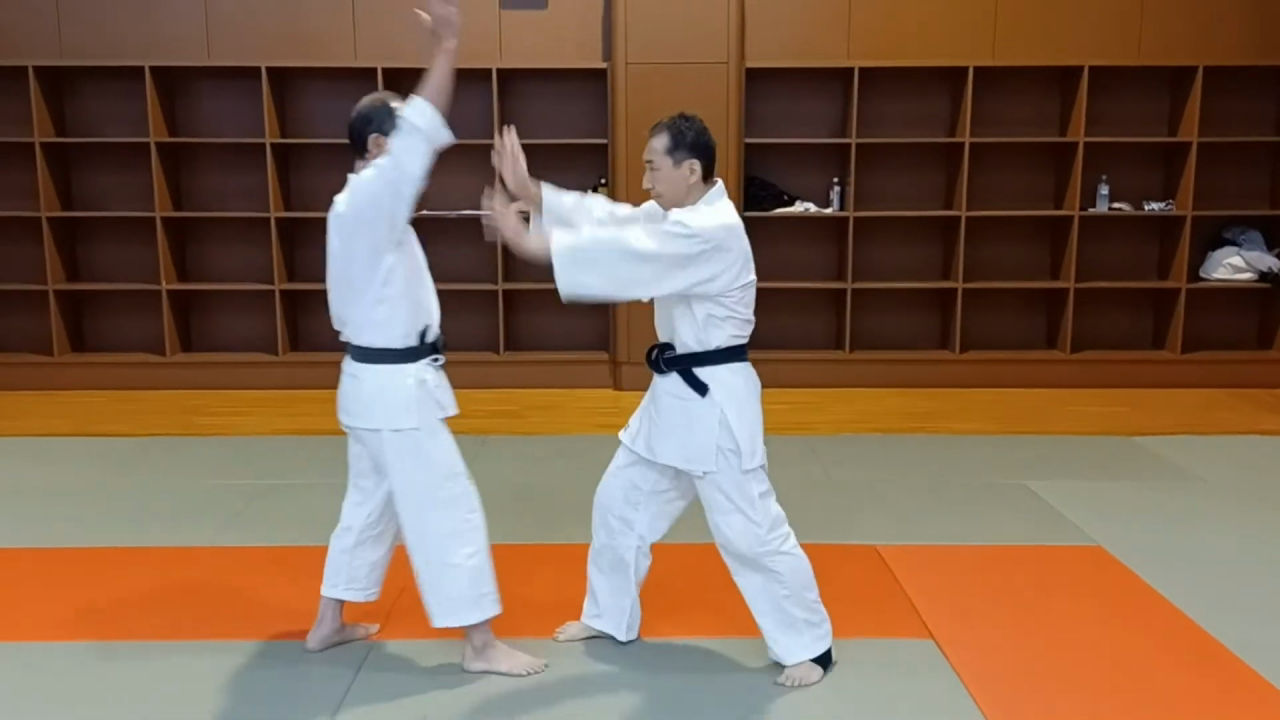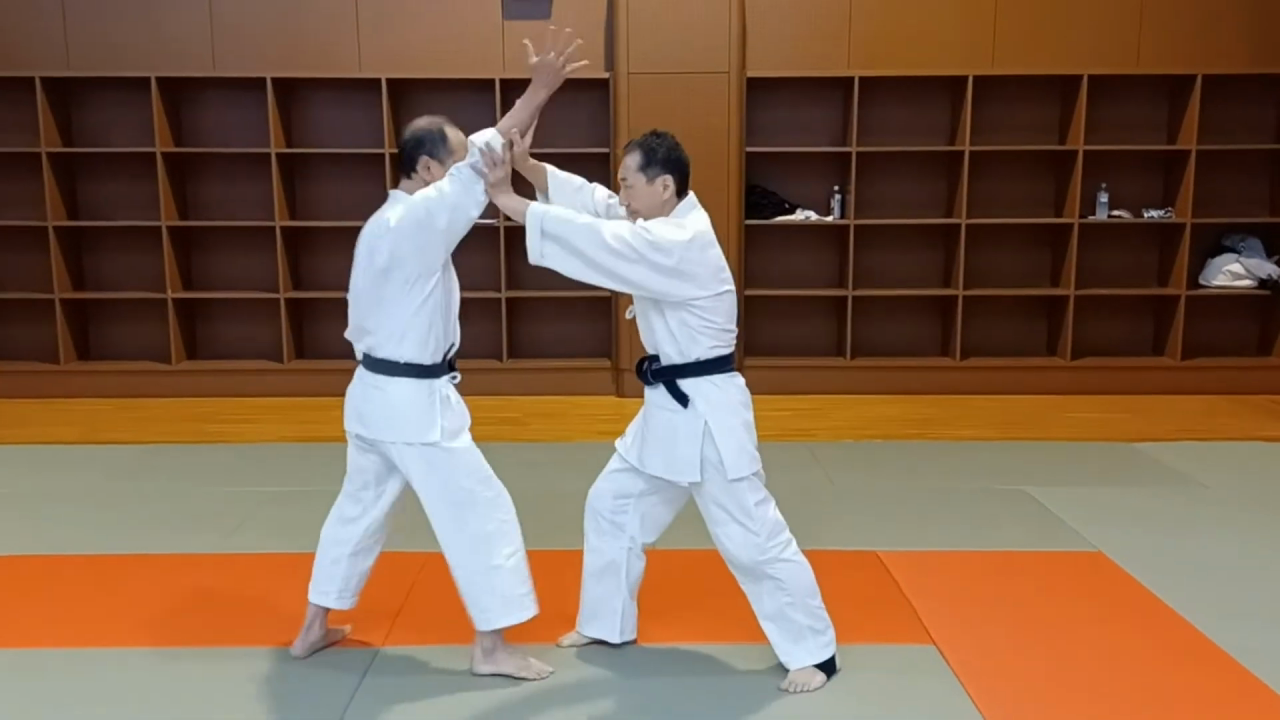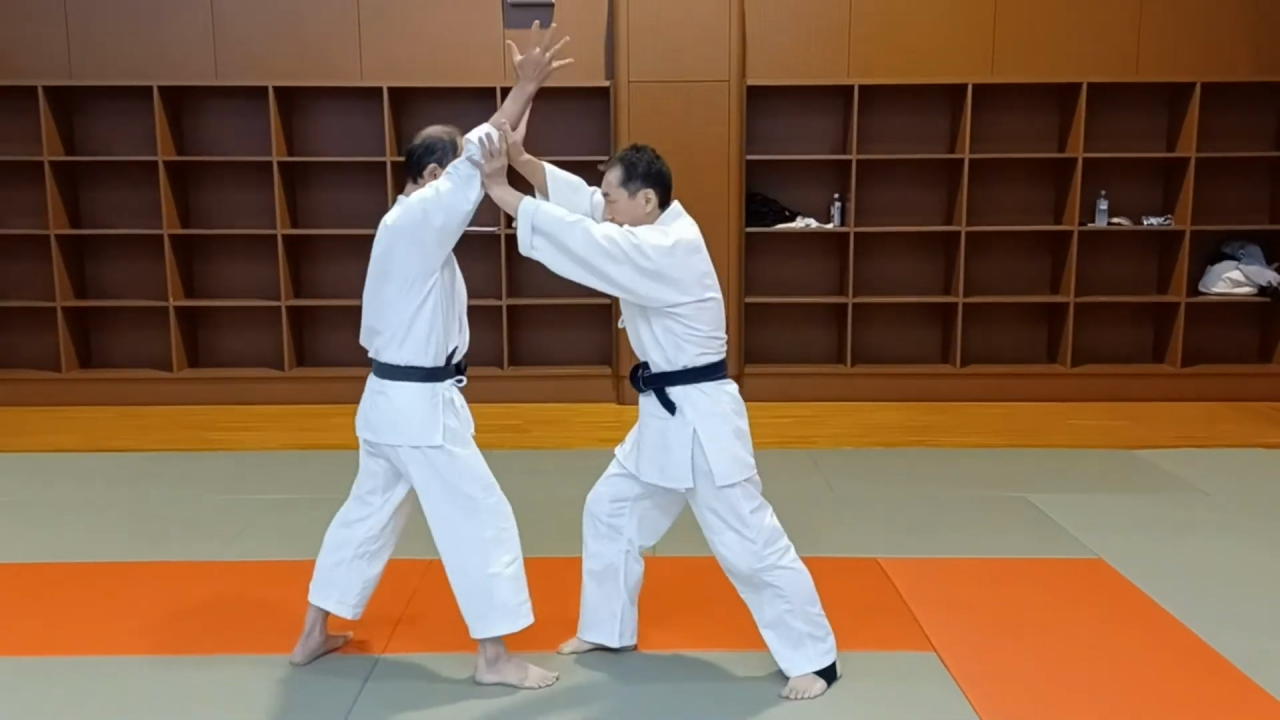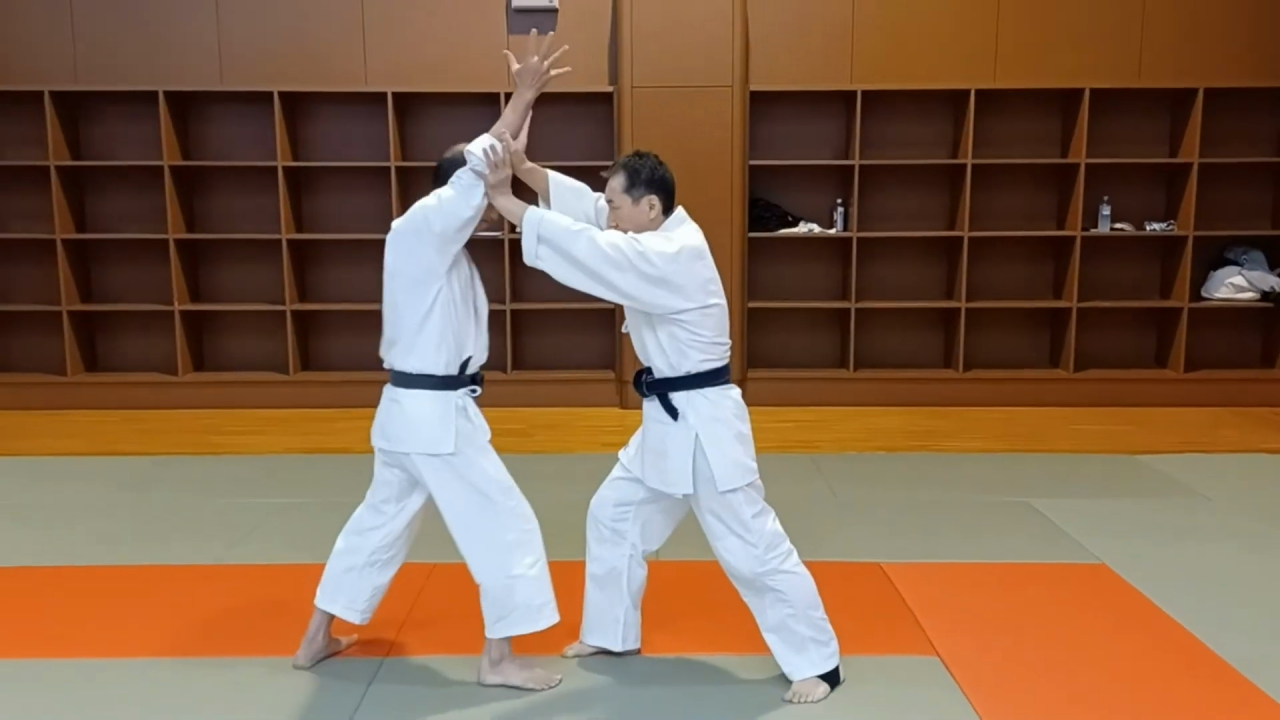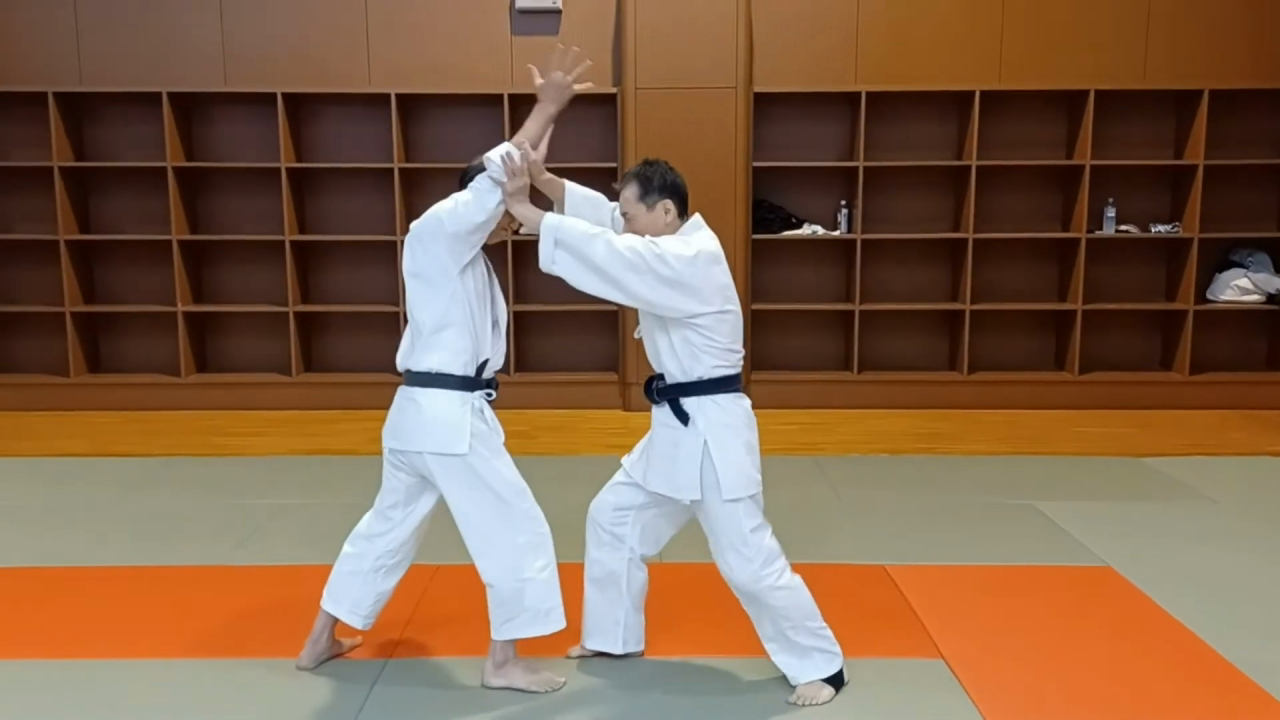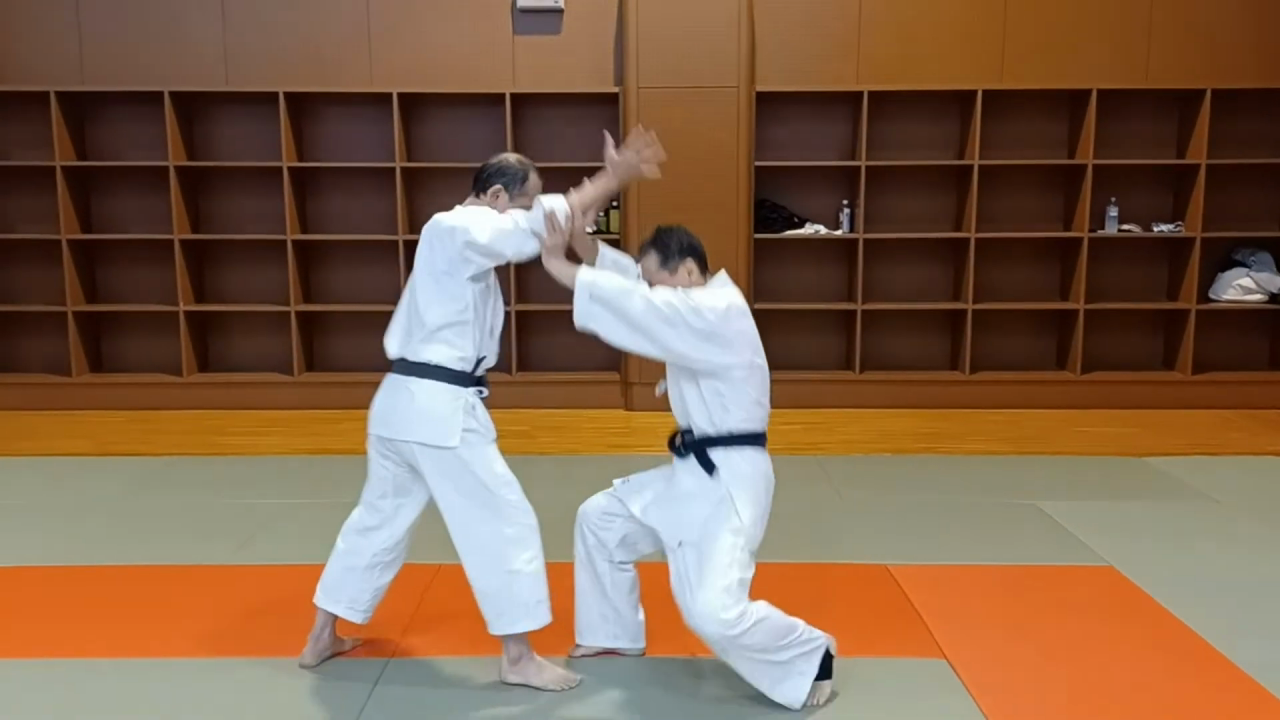
dt=0.3s
person 1, frame 1
left shoulder: (356, 206)
right shoulder: (369, 203)
right elbow: (424, 129)
left hip: (370, 378)
right hip: (396, 387)
left knee: (369, 501)
right knee: (447, 507)
left ankle: (329, 621)
right ankle: (479, 643)
person 1, frame 2
left shoulder: (382, 225)
right shoulder: (417, 220)
right elbow: (479, 171)
right wrist: (539, 90)
left hip: (373, 391)
right hip: (415, 403)
left knee: (358, 509)
right knee: (481, 512)
left ankle: (313, 628)
right ankle: (491, 645)
person 1, frame 3
left shoulder: (407, 227)
right shoulder: (416, 222)
right elbow: (474, 163)
right wrist: (526, 87)
left hip: (391, 398)
right hip: (421, 406)
left knee: (368, 513)
right knee: (480, 520)
left ankle: (314, 634)
right ankle: (494, 656)
person 1, frame 4
left shoulder: (437, 244)
right shoulder: (421, 229)
right elbow: (477, 169)
right wrist: (524, 96)
left hip: (409, 407)
right hip: (436, 414)
left knee: (380, 520)
right knee: (503, 523)
left ankle: (318, 637)
right ankle: (499, 658)
person 1, frame 5
left shoulder: (461, 253)
right shoulder: (436, 231)
right elbow: (496, 182)
right wrist: (547, 108)
left hip: (419, 411)
right hip: (450, 418)
left knee: (388, 525)
right knee: (516, 529)
left ankle: (322, 640)
right ankle: (503, 661)
person 1, frame 6
left shoulder: (460, 243)
right shoulder: (452, 230)
right elbow: (536, 228)
right wrist: (612, 178)
left hip: (401, 400)
right hip: (441, 411)
left knee: (378, 518)
right knee: (504, 522)
left ankle: (322, 636)
right ankle: (517, 656)
person 2, frame 1
left shoulder: (712, 231)
right shoulder: (674, 216)
left elbow: (621, 254)
right elbow: (602, 217)
left wrist: (534, 241)
right wrist: (530, 194)
left hip: (716, 398)
right hip: (674, 391)
left knee: (752, 531)
right knee: (622, 503)
left ankle: (810, 645)
right ankle: (609, 618)
person 2, frame 2
left shoulder: (680, 243)
right shoulder: (662, 226)
left elbow: (594, 241)
right elbow: (589, 203)
left wrist: (509, 202)
right wrist: (527, 168)
left hip: (707, 408)
right hip: (668, 405)
left knee: (754, 538)
right knee: (611, 507)
left ankle: (814, 651)
right ankle: (607, 623)
person 2, frame 3
left shoulder: (667, 251)
right shoulder: (658, 232)
left elbow: (584, 241)
right elbow: (581, 203)
left wrist: (504, 193)
right wrist: (522, 161)
left hip: (700, 415)
right hip: (664, 414)
left knee: (751, 544)
right knee: (610, 513)
left ankle: (815, 658)
right ankle: (607, 629)
person 2, frame 4
left shoulder: (672, 257)
right shoulder: (662, 236)
left elbow: (586, 249)
right elbow: (581, 205)
left wrist: (507, 203)
right wrist: (524, 169)
left hip: (703, 420)
right hip: (667, 417)
left knee: (752, 549)
right knee: (613, 517)
left ankle: (818, 662)
right ankle: (611, 633)
person 2, frame 5
left shoulder: (690, 260)
right shoulder: (676, 248)
left elbow: (608, 253)
right elbow: (599, 216)
left wrist: (525, 212)
right wrist: (543, 181)
left hip: (712, 428)
right hip: (676, 425)
left knee: (750, 562)
right knee: (613, 520)
left ankle: (821, 664)
right ankle: (615, 637)
person 2, frame 6
left shoulder: (717, 314)
right shoulder: (699, 305)
left elbow: (640, 308)
right elbow: (629, 281)
left wrist: (563, 269)
right wrist: (581, 244)
left hip: (728, 479)
right hip: (694, 472)
left knee: (712, 612)
right knee: (599, 518)
left ankle: (810, 658)
right ankle: (616, 634)
